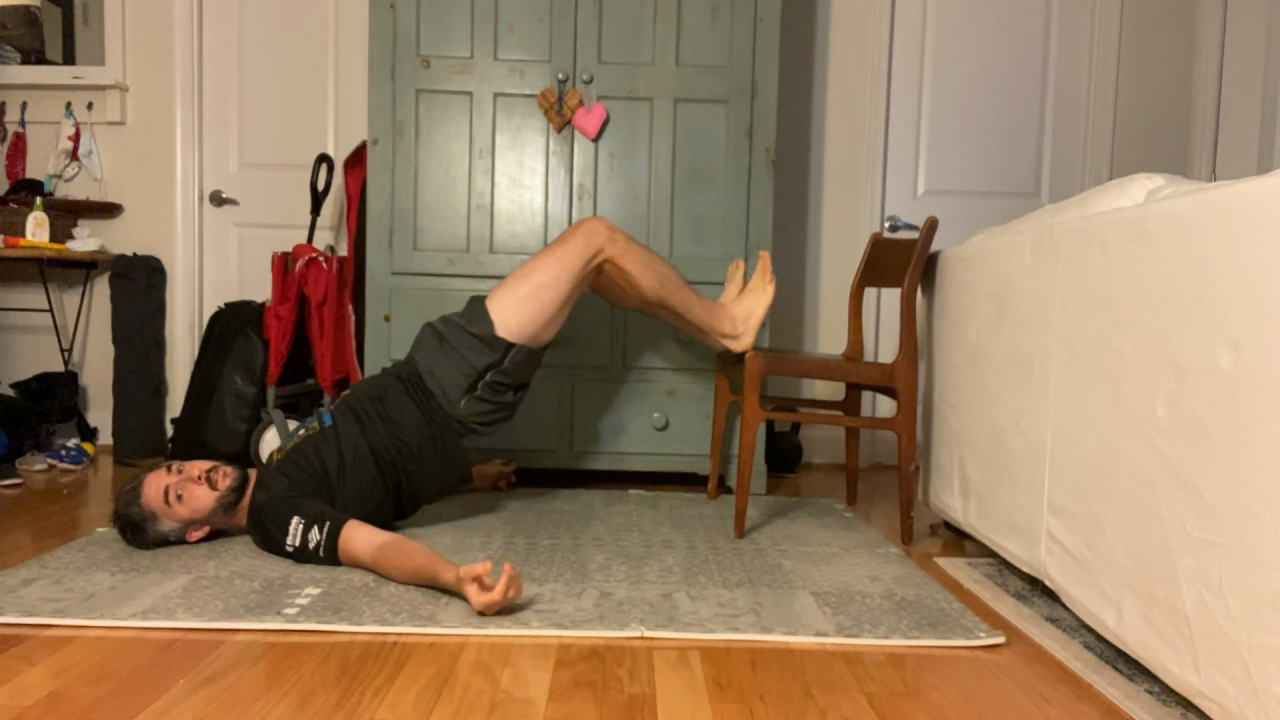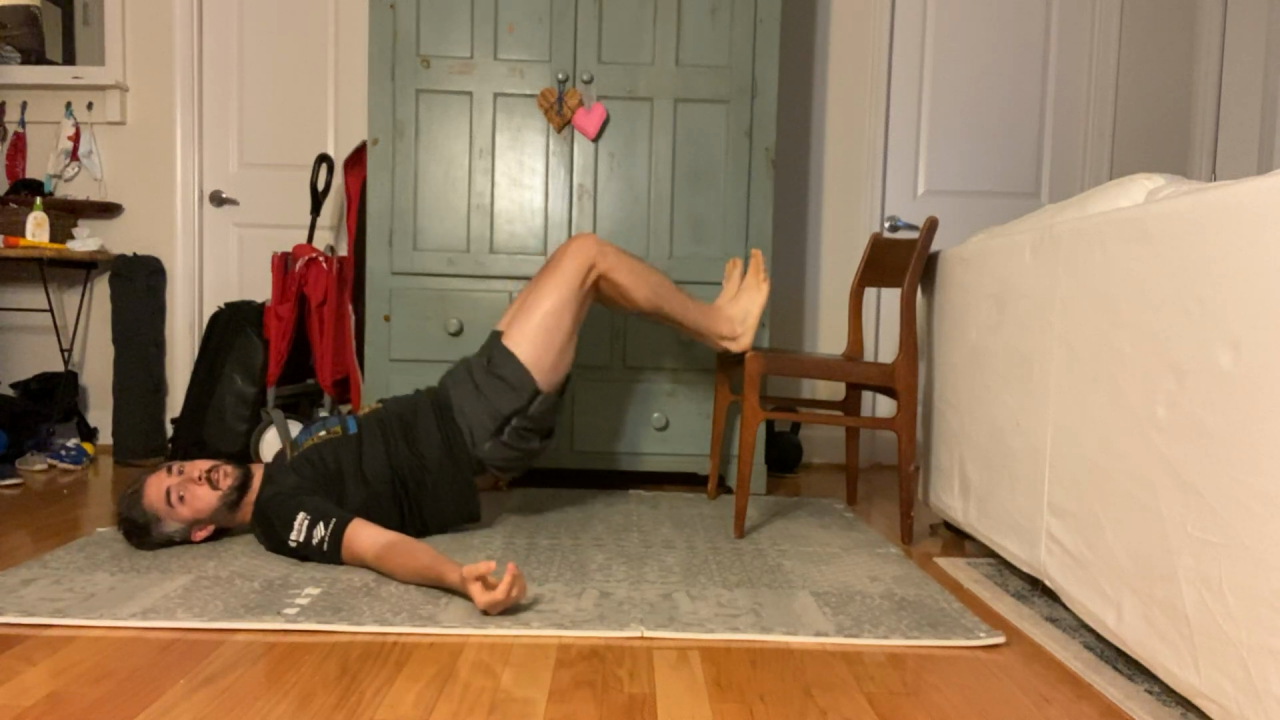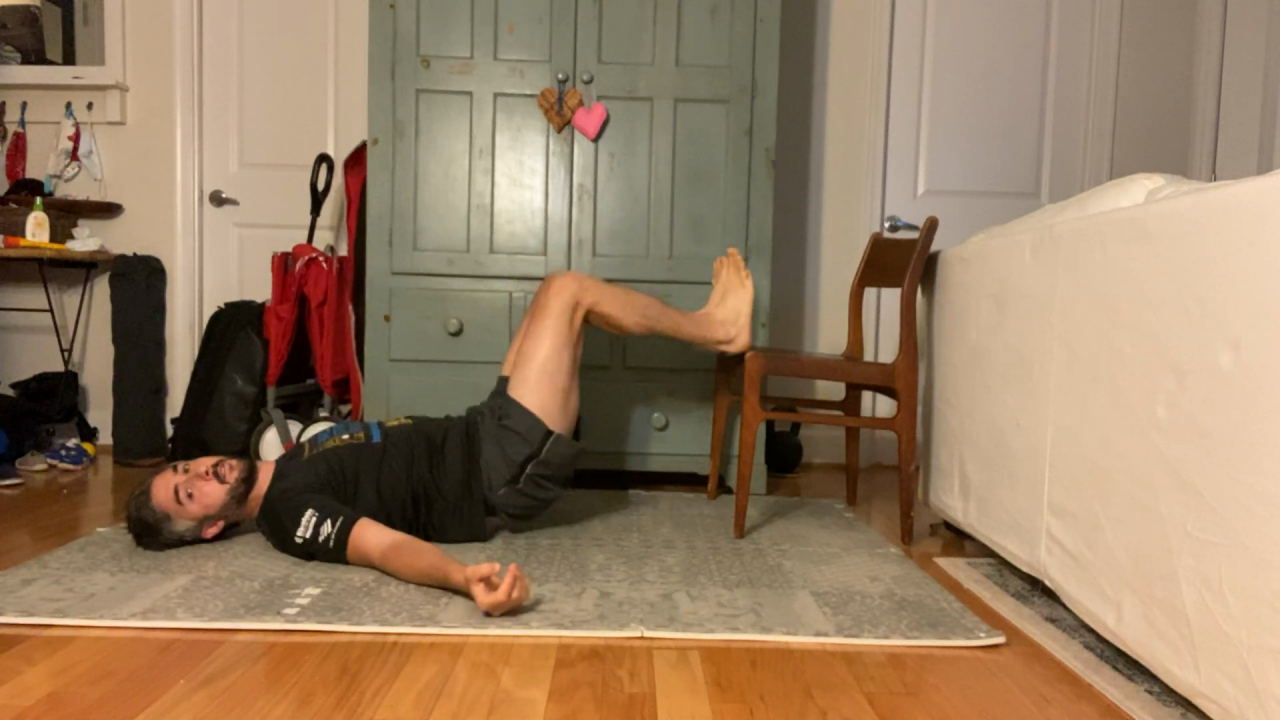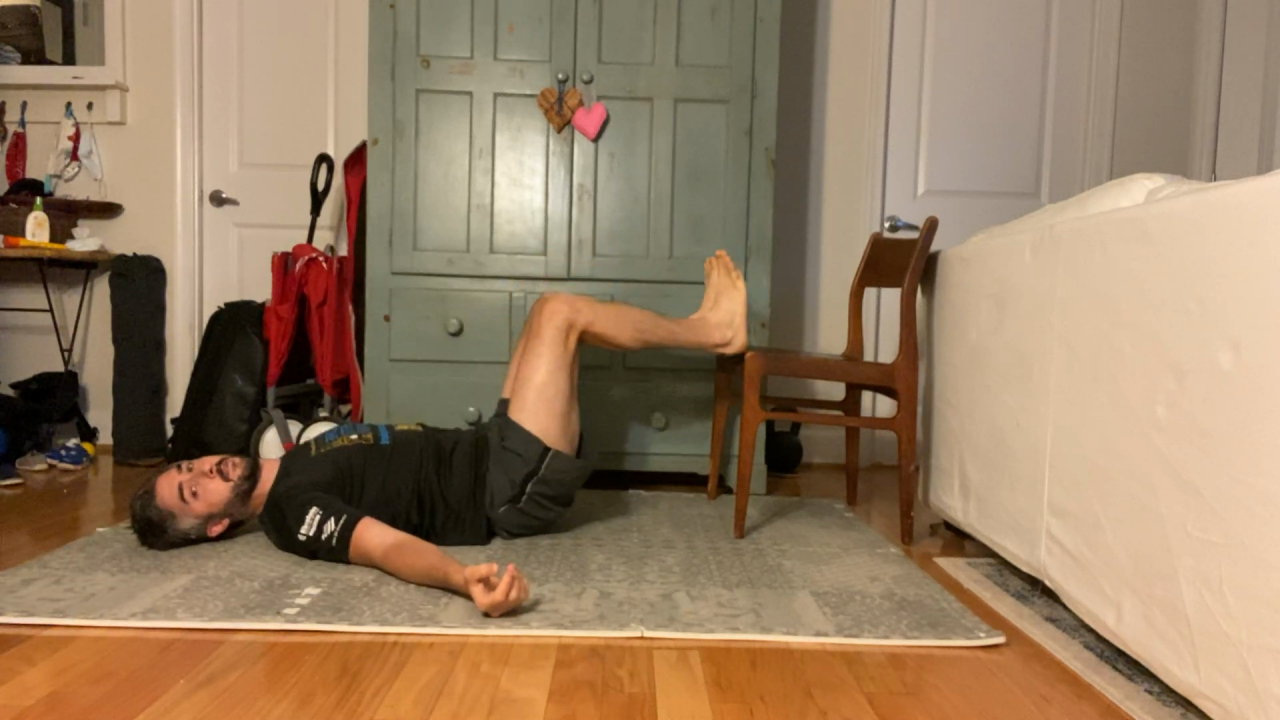
dt=0.5s
person 1, frame 1
left shoulder: (274, 480)
right shoulder: (277, 520)
right elbow: (374, 547)
right wrist: (455, 580)
left hip: (428, 380)
right hip: (458, 388)
left knee: (592, 255)
right knee: (596, 236)
left ankle: (712, 321)
right ankle: (722, 326)
person 1, frame 2
left shoulder: (283, 473)
right shoulder: (283, 517)
right elbow: (381, 547)
right wrist: (461, 578)
left hip: (459, 408)
right hip: (487, 423)
left knee: (580, 263)
right knee: (585, 252)
left ankle: (712, 320)
right ankle: (723, 326)
person 1, frame 3
left shoulder: (293, 467)
right shoulder: (290, 514)
right elbow: (388, 548)
right wrist: (464, 578)
left hip: (477, 440)
right hip: (506, 467)
left knee: (563, 295)
right knee: (567, 291)
left ankle: (707, 325)
right ankle: (715, 329)
person 1, frame 4
left shoulder: (295, 466)
right shoulder: (295, 513)
right elbow: (389, 547)
right wrist: (463, 577)
left hip: (486, 454)
right hip: (514, 485)
left knee: (554, 313)
right knee: (559, 313)
left ankle: (704, 330)
right ankle: (711, 332)
